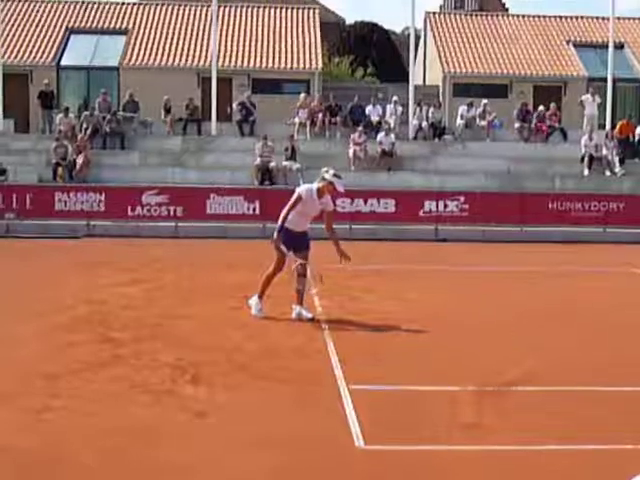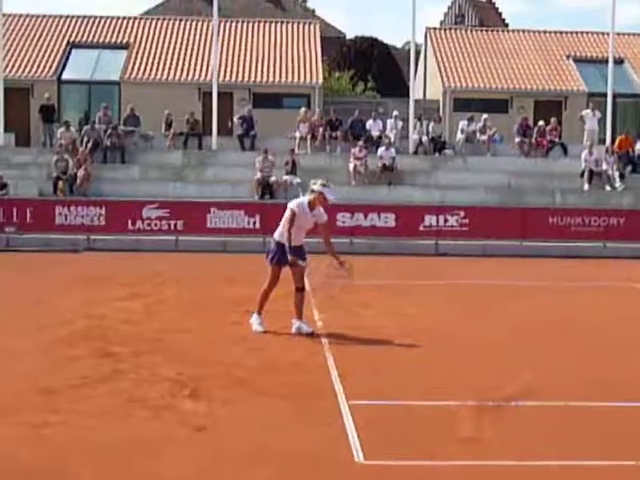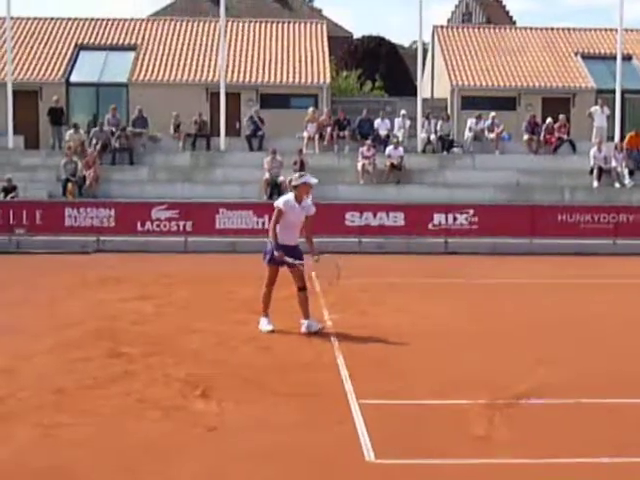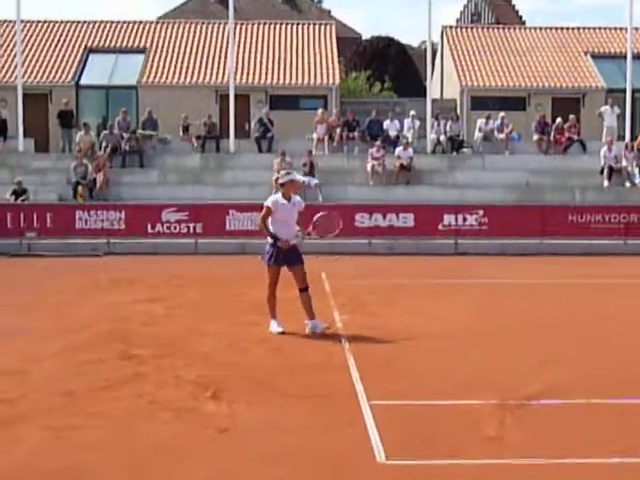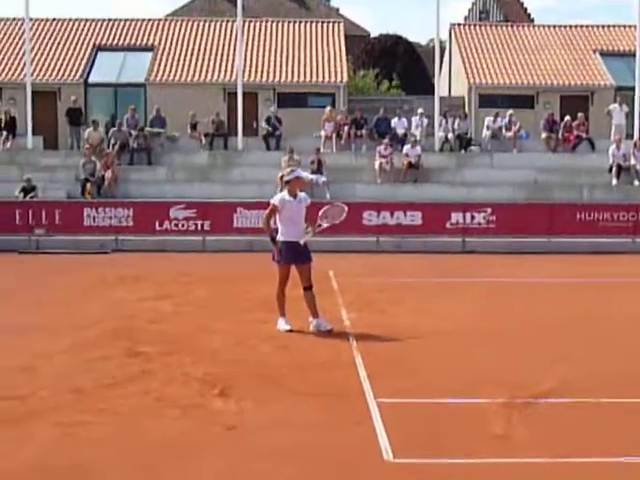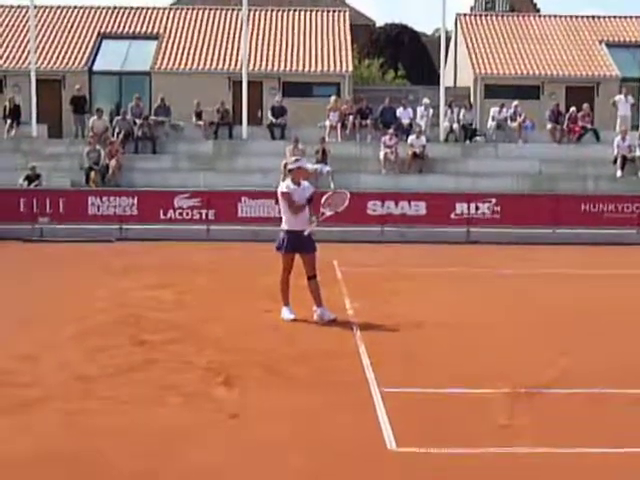
dt=0.5s
person 1, frame 1
left shoulder: (327, 202)
right shoulder: (305, 190)
left elbow: (329, 227)
right elbow: (287, 210)
left wrist: (339, 249)
right wrist: (278, 231)
left hip: (302, 234)
right hip: (286, 230)
left knee: (302, 270)
right knee: (277, 268)
left ankle: (298, 308)
right ankle: (257, 300)
person 1, frame 2
left shoulder: (320, 214)
right shoulder: (296, 205)
left elbow: (326, 240)
right elbow: (287, 230)
left wrist: (337, 259)
right wrist: (289, 252)
left hip: (298, 247)
right hip: (281, 244)
left knee: (300, 285)
right knee: (272, 283)
left ankle: (298, 322)
right ankle: (257, 316)
person 1, frame 3
left shoulder: (308, 206)
right shoulder: (284, 202)
left elbow: (306, 230)
right elbow: (273, 226)
left wrist: (313, 251)
right wrist: (276, 249)
left hip: (294, 247)
right hip: (278, 246)
left knee: (302, 284)
right knee: (270, 283)
left ankle: (307, 321)
right ankle: (264, 319)
person 1, frame 4
left shoulder: (297, 202)
right shoulder: (273, 201)
right elbow: (262, 224)
left wrist: (299, 231)
right wrist: (277, 240)
left hip: (291, 247)
right hip: (275, 247)
left knee: (303, 285)
right knee: (272, 286)
left ankle: (312, 322)
right ankle: (274, 321)
person 1, frame 5
left shoulder: (303, 198)
right shoulder: (280, 199)
right elbow: (266, 221)
left wrist: (309, 227)
right wrist: (274, 241)
left hip: (301, 244)
right hip: (285, 245)
left knee: (307, 284)
right knee: (282, 284)
left ankle: (316, 320)
right ankle: (282, 319)
person 1, frame 6
left shoulder: (306, 186)
right shoulder: (285, 187)
right elbow: (294, 210)
left wrist: (313, 216)
right wrist: (309, 200)
left hip: (305, 233)
right hip: (289, 234)
left knee: (312, 273)
right knee: (286, 272)
left ankle: (319, 309)
right ankle: (286, 308)
